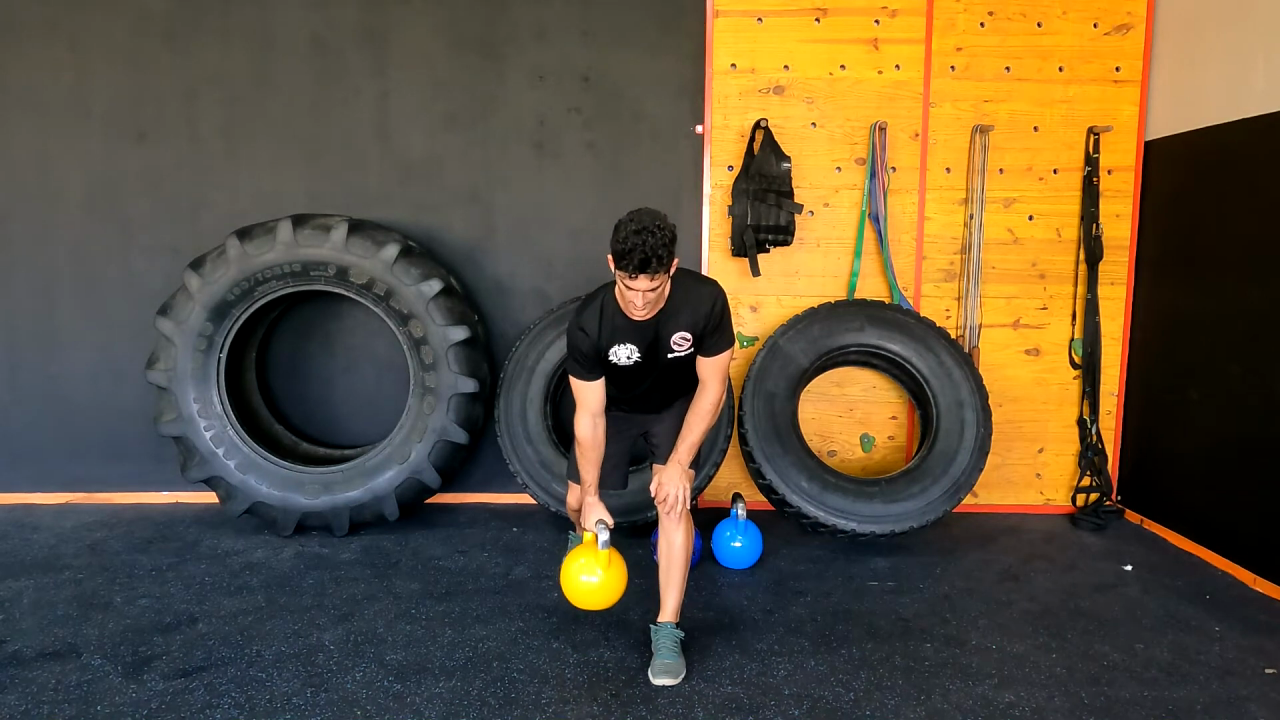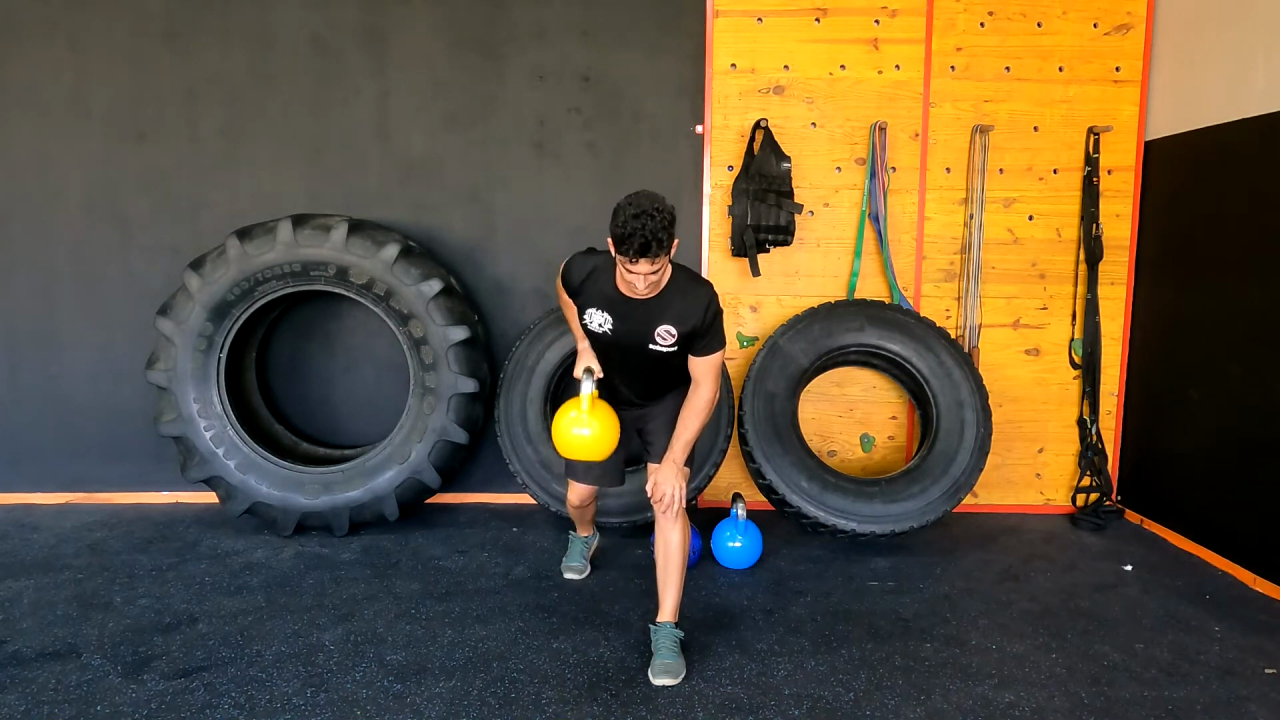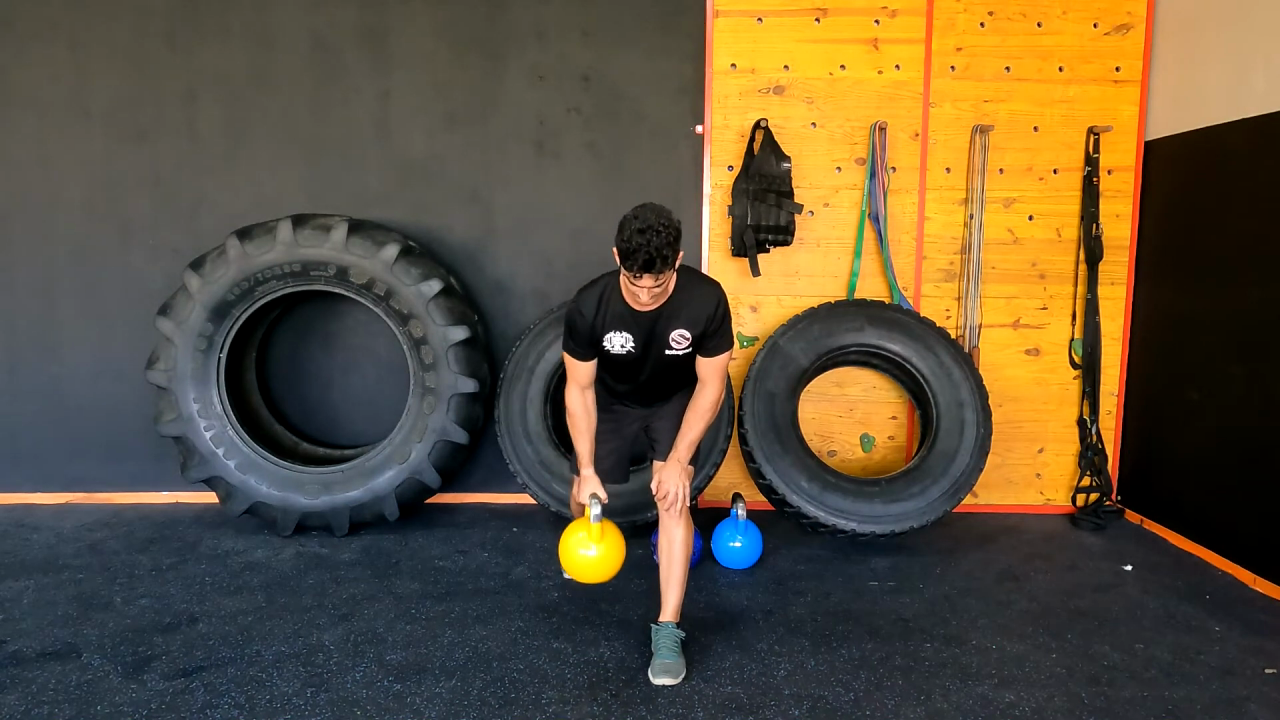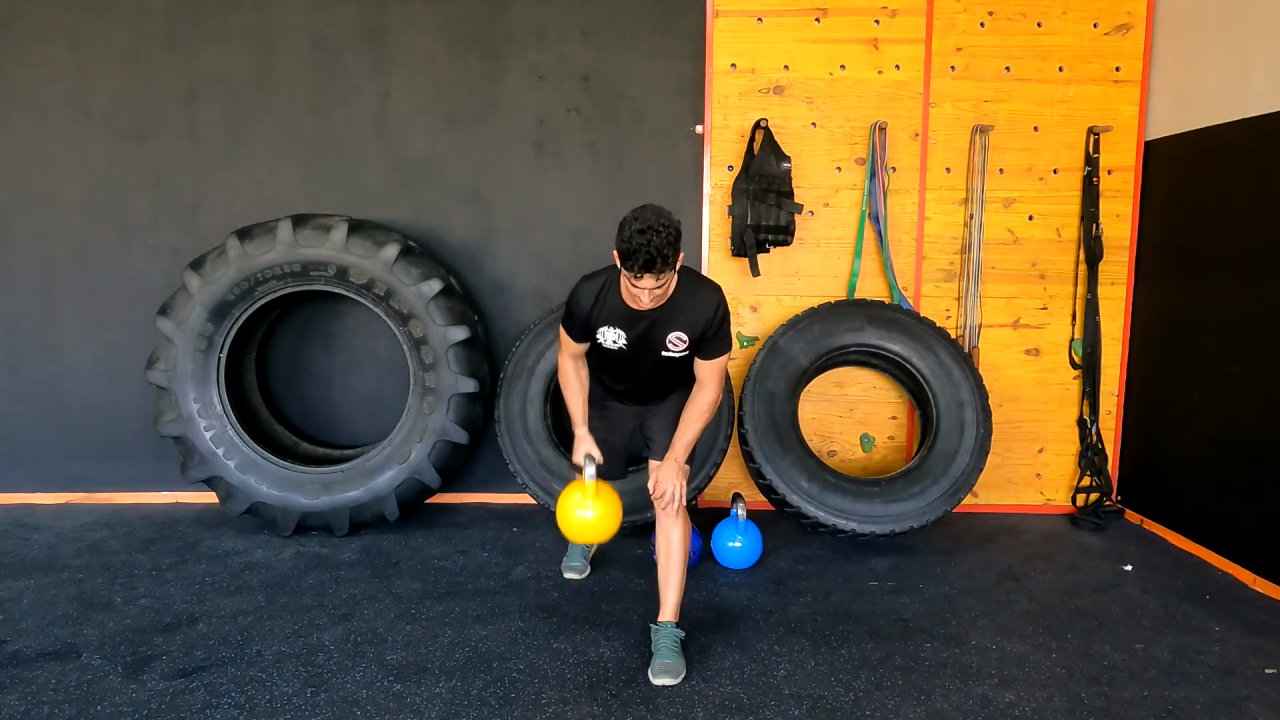
dt=0.7s
person 1, frame 1
left shoulder: (705, 300)
right shoulder: (589, 322)
left elbow: (712, 385)
right elbow: (590, 417)
left wrist: (679, 462)
right wrist: (593, 499)
left hip: (676, 404)
right hip: (614, 407)
left knee: (673, 500)
right knee: (578, 502)
left ankle: (667, 631)
right ankle: (583, 537)
person 1, frame 2
left shoulder: (697, 300)
right shoulder: (584, 271)
left elbow: (705, 385)
left wrist: (673, 461)
right wrist: (583, 345)
left hip: (668, 401)
right hip: (602, 396)
left knee: (668, 500)
right knee: (579, 495)
left ankle: (666, 631)
right ankle: (584, 536)
person 1, frame 3
left shoulder: (706, 300)
right shoulder: (588, 306)
left elbow: (711, 384)
right elbow: (580, 389)
left wrist: (679, 459)
right wrist: (587, 469)
left hip: (675, 401)
right hip: (611, 401)
left knee: (673, 498)
right knee: (584, 494)
left ankle: (668, 631)
person 1, frame 4
left shoulder: (706, 302)
right shoulder: (588, 295)
left elbow: (709, 386)
right elbow: (571, 357)
left wrist: (675, 458)
right wrist: (581, 430)
left hip: (672, 400)
right hip: (607, 396)
left knee: (670, 497)
left ankle: (667, 630)
right ankle: (583, 536)
